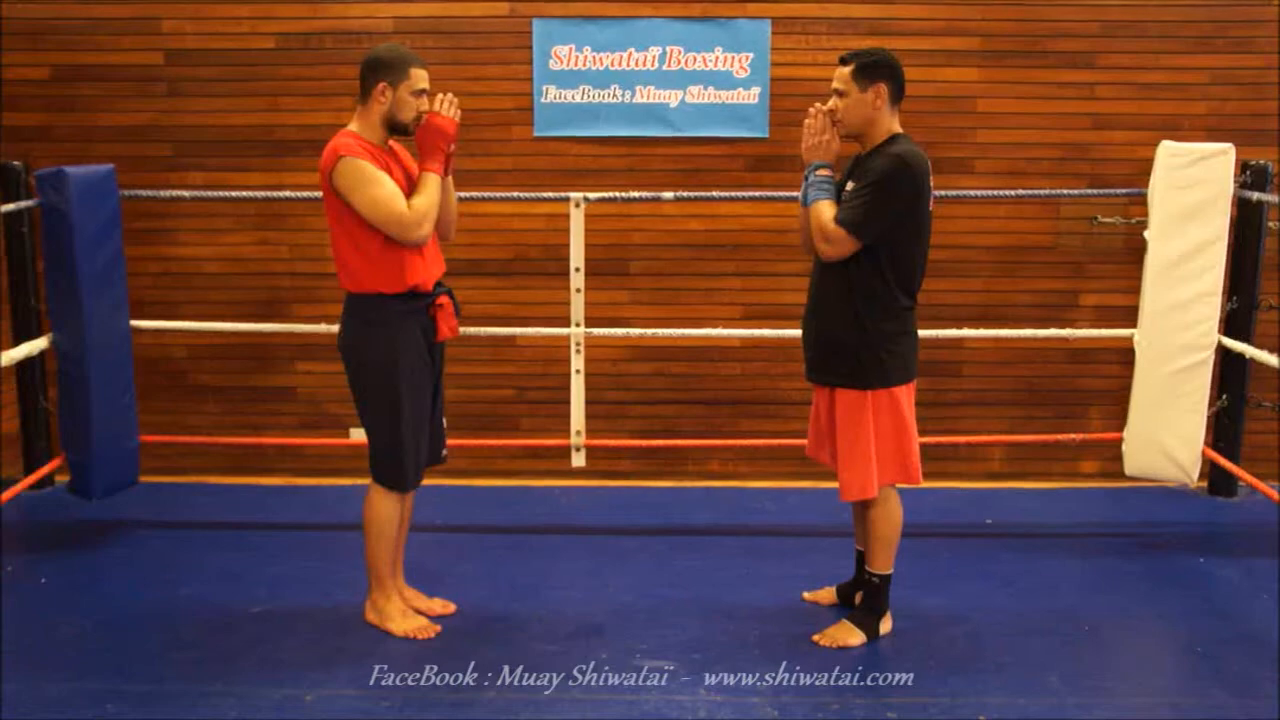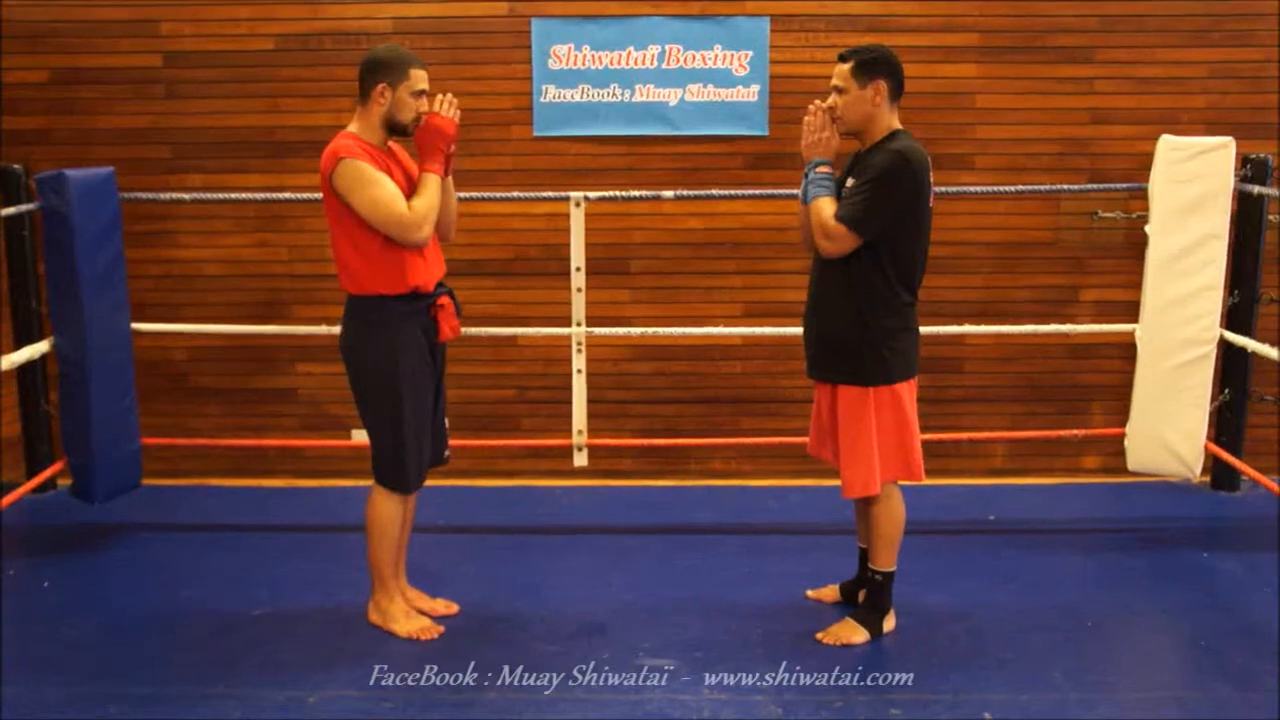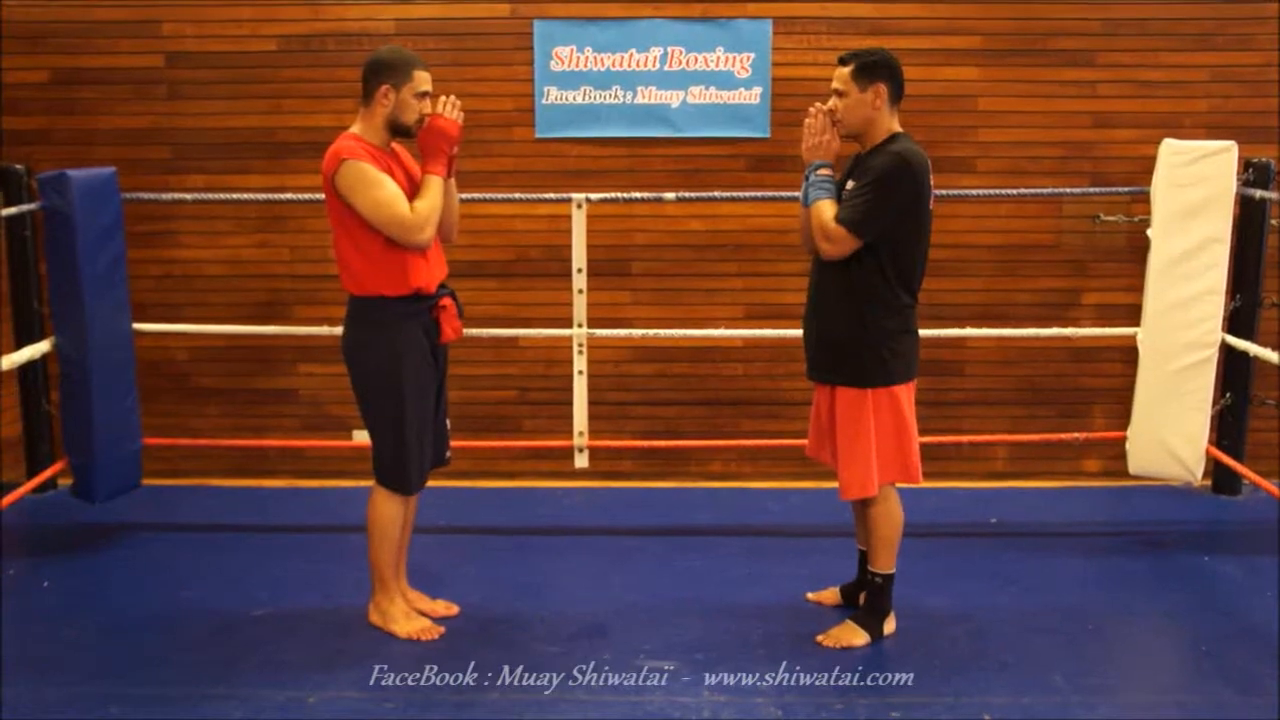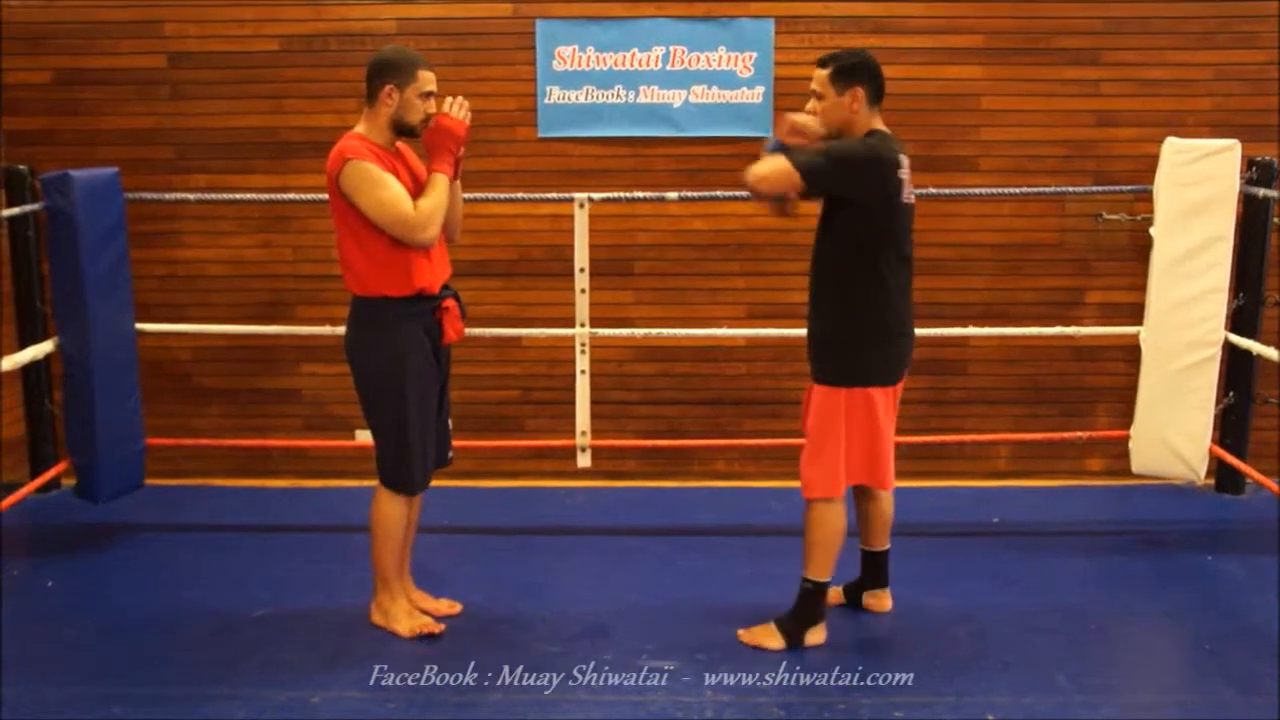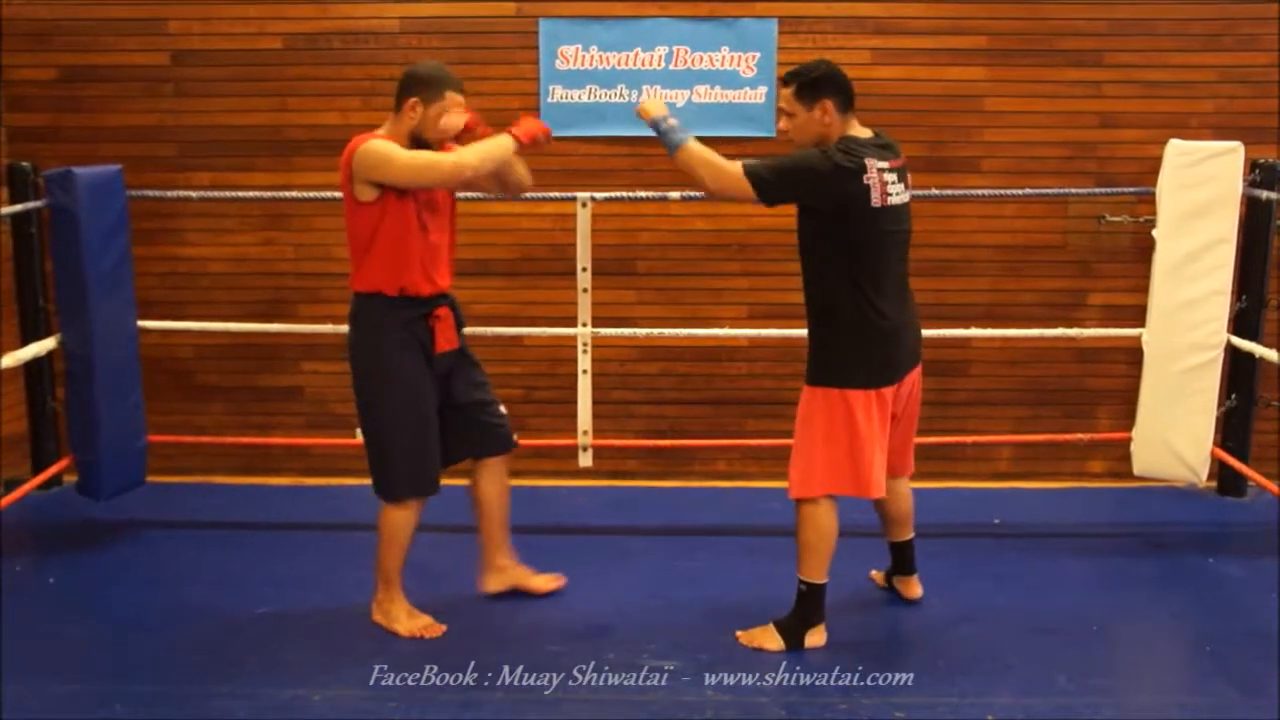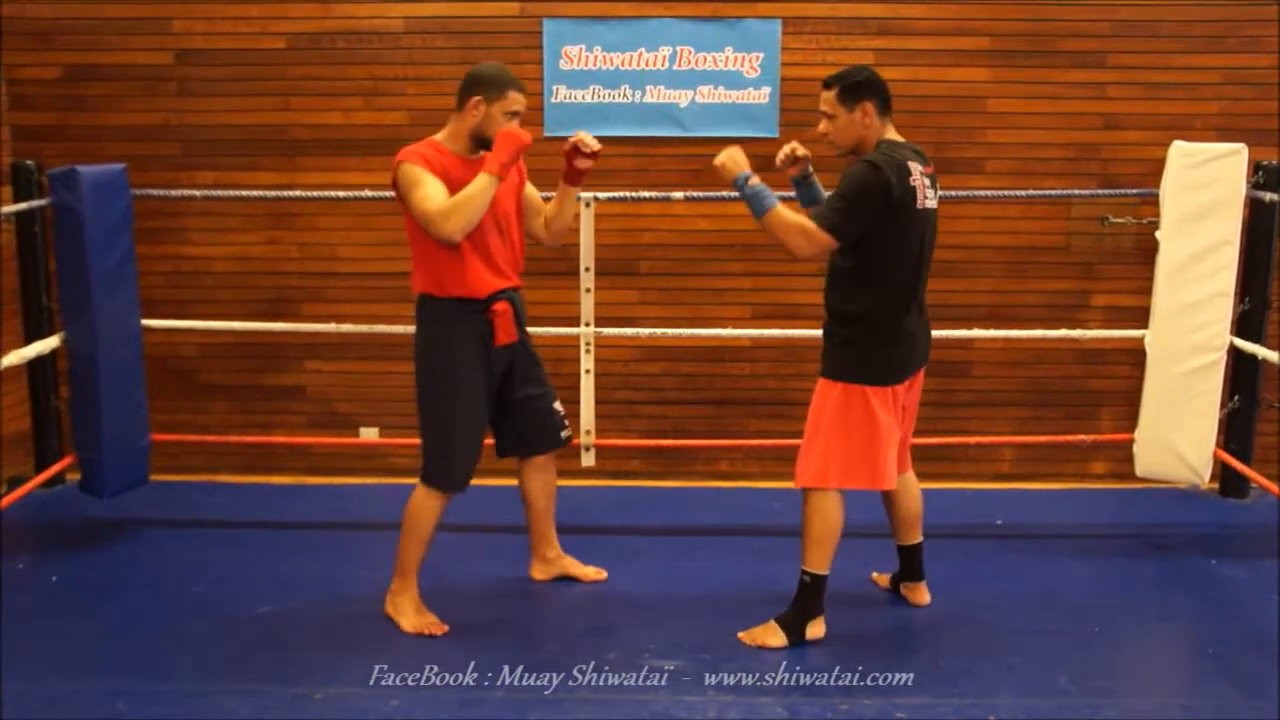
dt=0.4s
person 1, frame 1
left shoulder: (899, 165)
right shoulder: (864, 163)
left elbow: (831, 243)
right elbow: (811, 241)
left wrist: (819, 168)
right wrist: (816, 167)
left hip: (874, 355)
right hip: (845, 348)
left knee: (875, 481)
right knee: (858, 477)
left ankle: (874, 609)
right ankle: (860, 581)
person 1, frame 2
left shoulder: (899, 162)
right shoulder: (866, 160)
left elbow: (832, 239)
right elbow: (811, 237)
left wrist: (819, 166)
right wrist: (816, 164)
left hip: (876, 352)
right hip: (847, 346)
left knee: (878, 478)
right knee: (860, 474)
left ankle: (878, 607)
right ankle: (864, 580)
person 1, frame 3
left shoulder: (899, 164)
right shoulder: (864, 162)
left elbow: (832, 241)
right elbow: (811, 242)
left wrist: (819, 169)
right wrist: (816, 167)
left hip: (874, 353)
right hip: (845, 348)
left knee: (875, 481)
right knee: (859, 477)
left ankle: (878, 609)
right ankle: (864, 582)
person 1, frame 4
left shoulder: (863, 157)
right shoulder: (871, 157)
left elbow: (760, 180)
right elbow: (788, 197)
left wrist: (789, 152)
right wrist: (797, 146)
left hip: (858, 351)
right hip: (870, 344)
left knee: (825, 482)
right knee: (866, 474)
left ankle: (805, 617)
right ankle: (874, 584)
person 1, frame 5
left shoulder: (828, 169)
right shoulder: (888, 157)
left elbow: (722, 179)
left wrist: (664, 123)
left hip: (850, 357)
right hip: (899, 346)
left knee: (816, 485)
right knee: (889, 468)
left ankle: (806, 620)
right ankle: (904, 573)
person 1, frame 6
left shoulder: (873, 173)
right shoulder: (914, 166)
left elbow: (808, 242)
right elbow: (836, 225)
left wrist: (745, 180)
right wrist: (803, 179)
left hip: (864, 354)
right hip: (904, 346)
left knee: (823, 477)
right knee: (893, 464)
left ankle: (806, 613)
right ankle: (912, 578)
person 2, frame 1
left shoulder: (395, 150)
right shoulder: (349, 157)
left elbow: (443, 229)
right elbow: (413, 228)
left wrist: (442, 157)
right wrist: (431, 157)
left hip: (417, 317)
right hip: (382, 322)
left knee: (412, 463)
right knee: (393, 468)
left ankle: (396, 584)
right ankle: (380, 599)
person 2, frame 2
left shoulder: (393, 152)
right shoulder: (349, 159)
left elbow: (443, 230)
right elbow: (413, 230)
left wrist: (441, 157)
right wrist: (431, 158)
left hip: (419, 317)
right hip: (384, 324)
left knee: (415, 464)
right knee: (396, 469)
left ankle: (399, 584)
right ankle: (383, 601)
person 2, frame 3
left shoulder: (397, 152)
right shoulder: (352, 160)
left elbow: (445, 231)
right elbow: (416, 231)
left wrist: (444, 159)
right wrist: (434, 159)
left hip: (421, 319)
right hip: (386, 325)
left knee: (416, 465)
right knee: (397, 470)
left ankle: (399, 585)
right ankle: (383, 600)
person 2, frame 4
left shoulder: (402, 152)
right shoulder: (356, 160)
left elbow: (448, 232)
right elbow: (421, 231)
left wrist: (450, 158)
right wrist: (441, 158)
left hip: (423, 320)
right hip: (387, 325)
left knee: (419, 466)
right knee: (401, 472)
left ankle: (402, 585)
right ankle: (385, 601)
person 2, frame 5
left shoulder: (437, 155)
right shoulder: (368, 154)
left elbow: (518, 183)
right elbow: (457, 169)
left wrist: (481, 134)
right wrist: (518, 134)
left hip: (435, 320)
right hip: (389, 327)
left knee: (491, 443)
right knee: (408, 479)
left ankle: (500, 566)
right ankle: (388, 599)
person 2, frame 6
left shoulder: (502, 161)
right shoulder: (416, 162)
left elbow: (551, 232)
right elbow: (450, 225)
left wrist: (573, 177)
right wrist: (498, 163)
left hip: (504, 318)
right hip: (452, 324)
left knee: (542, 442)
right knee: (446, 470)
left ankle: (547, 556)
right ankle: (402, 590)
